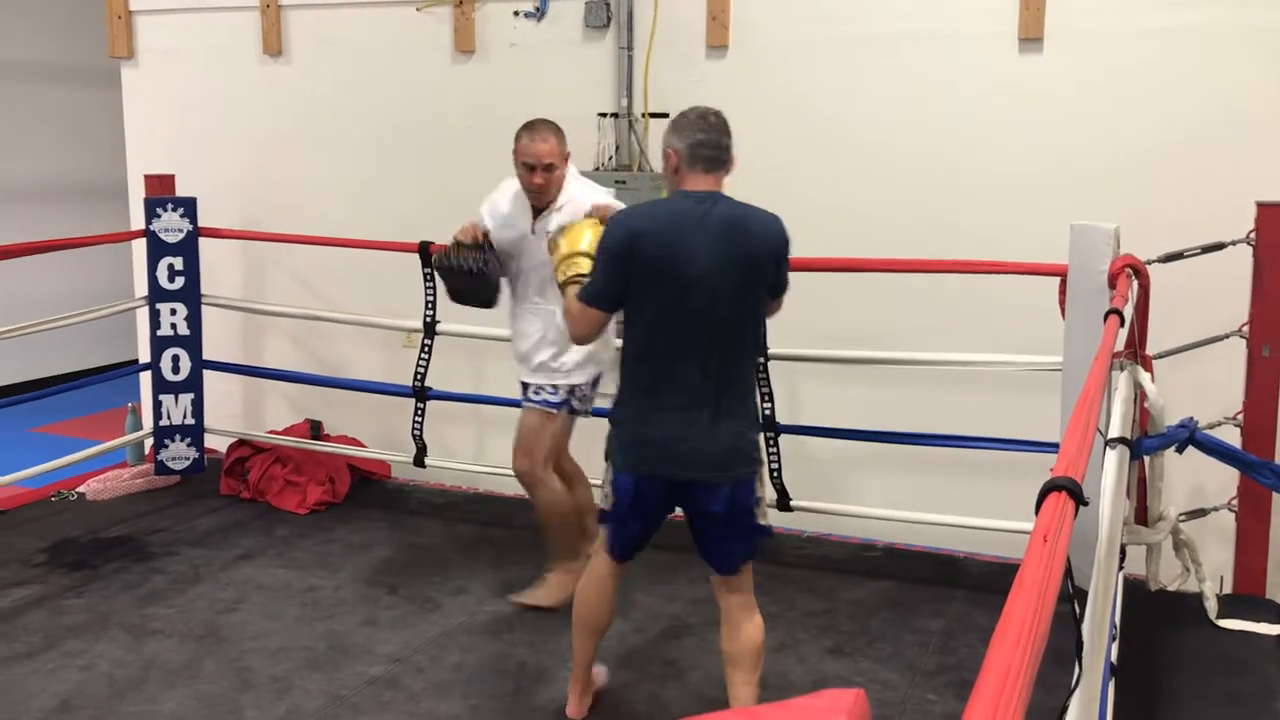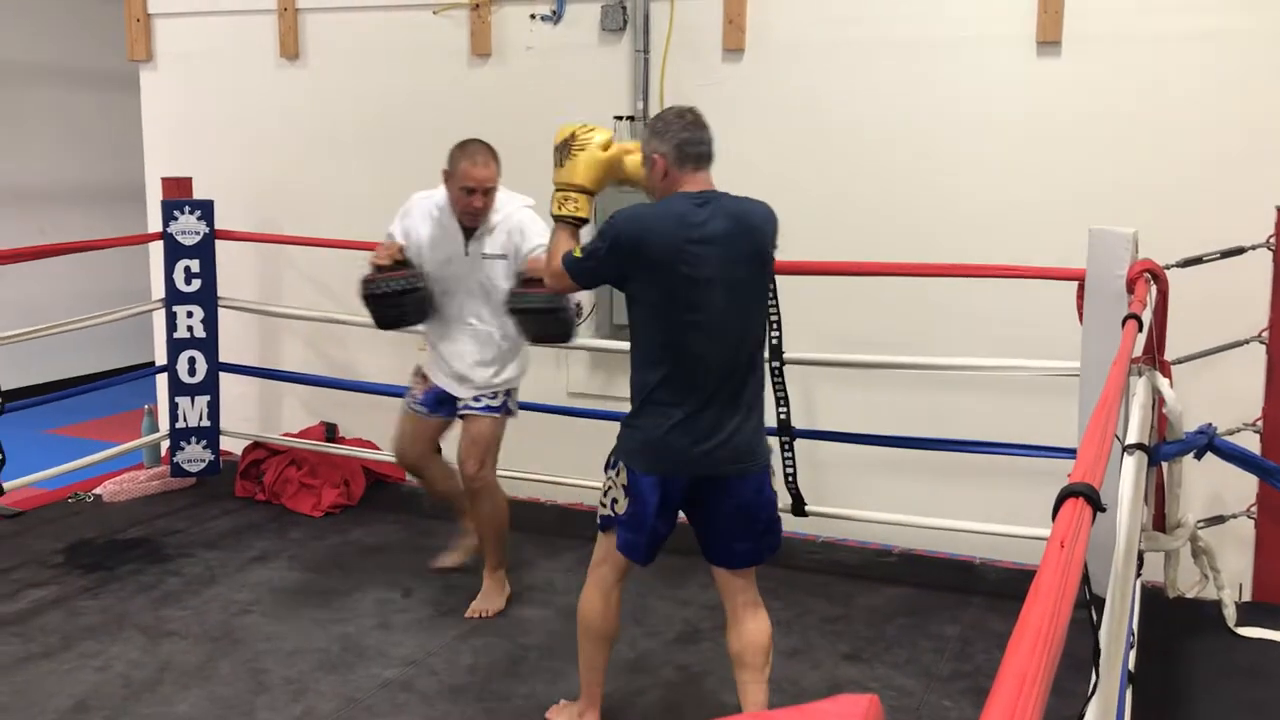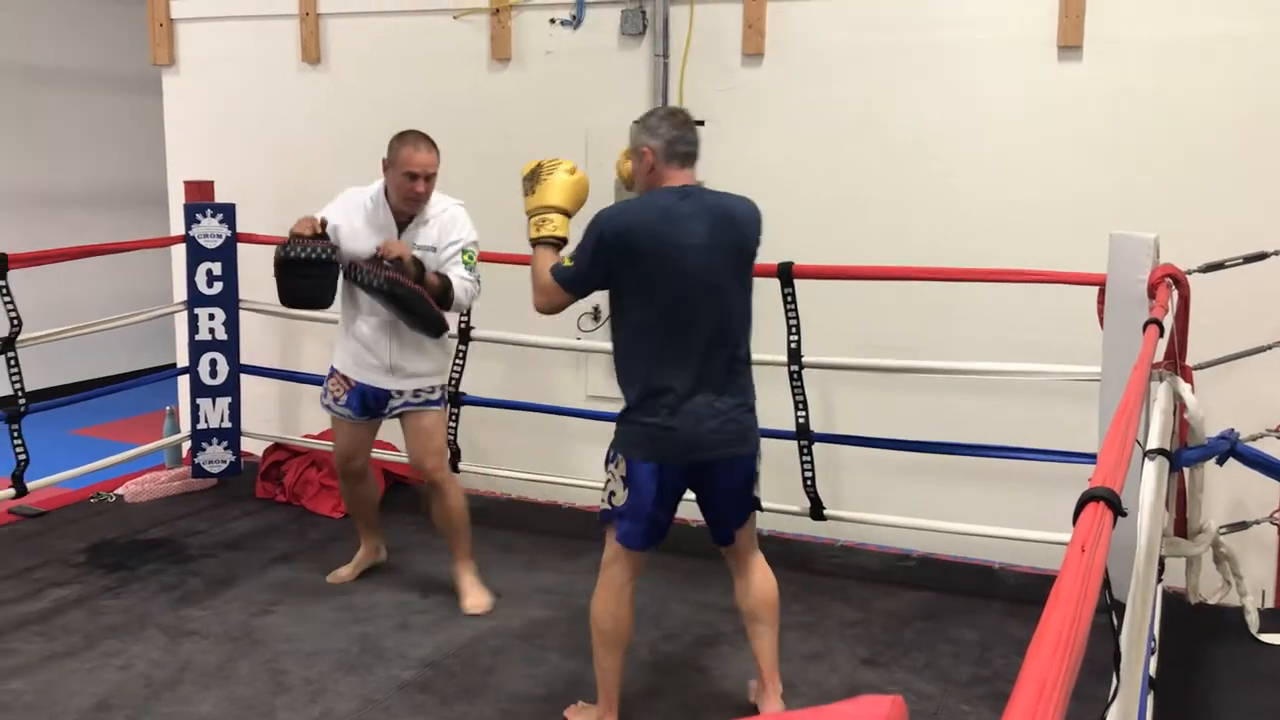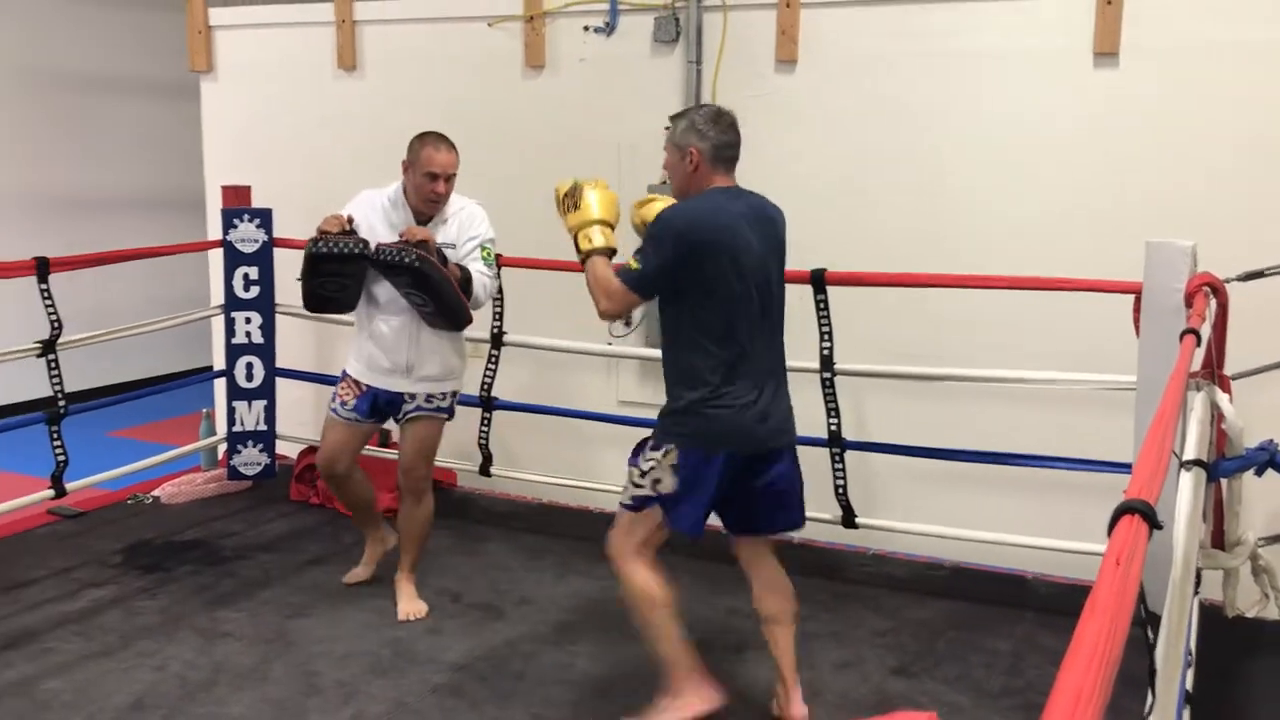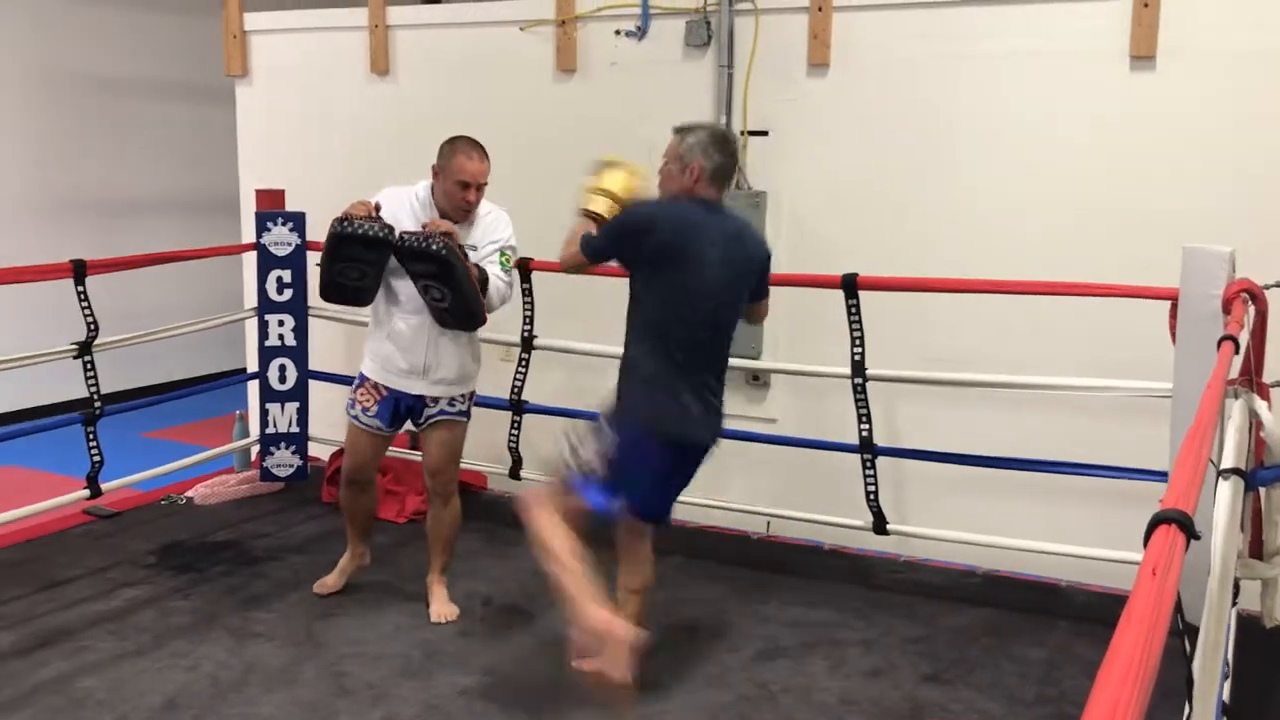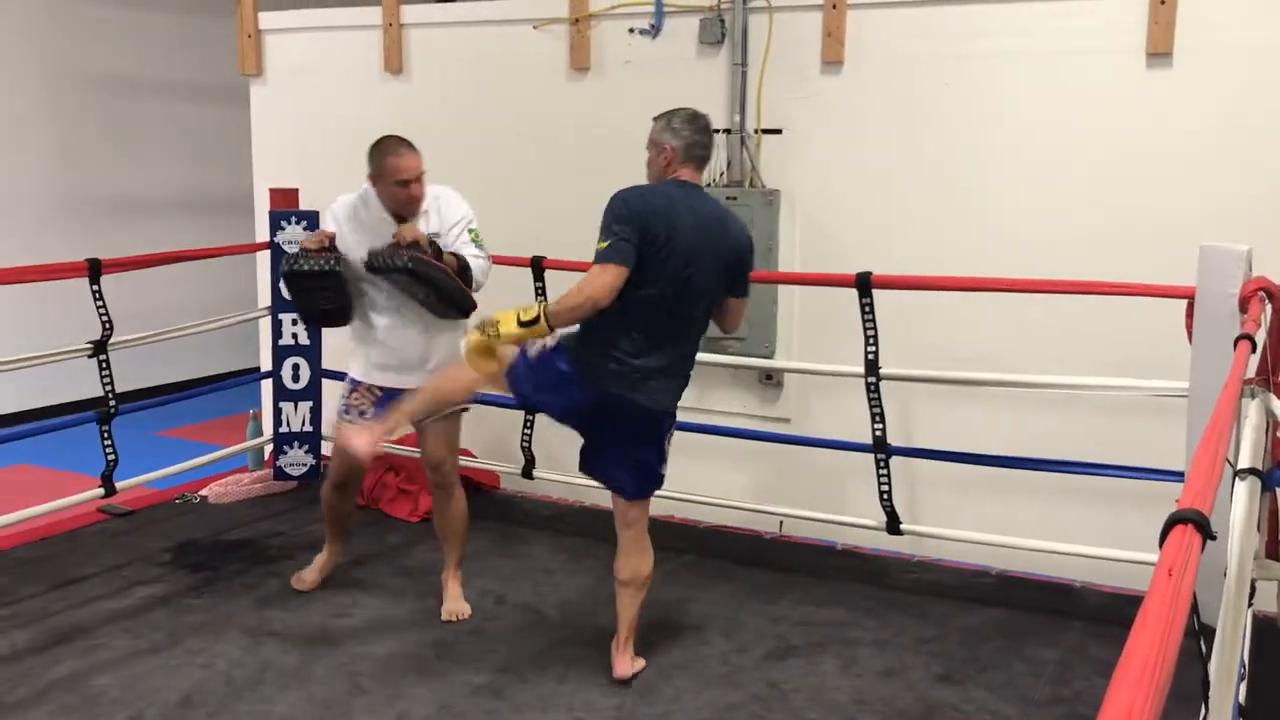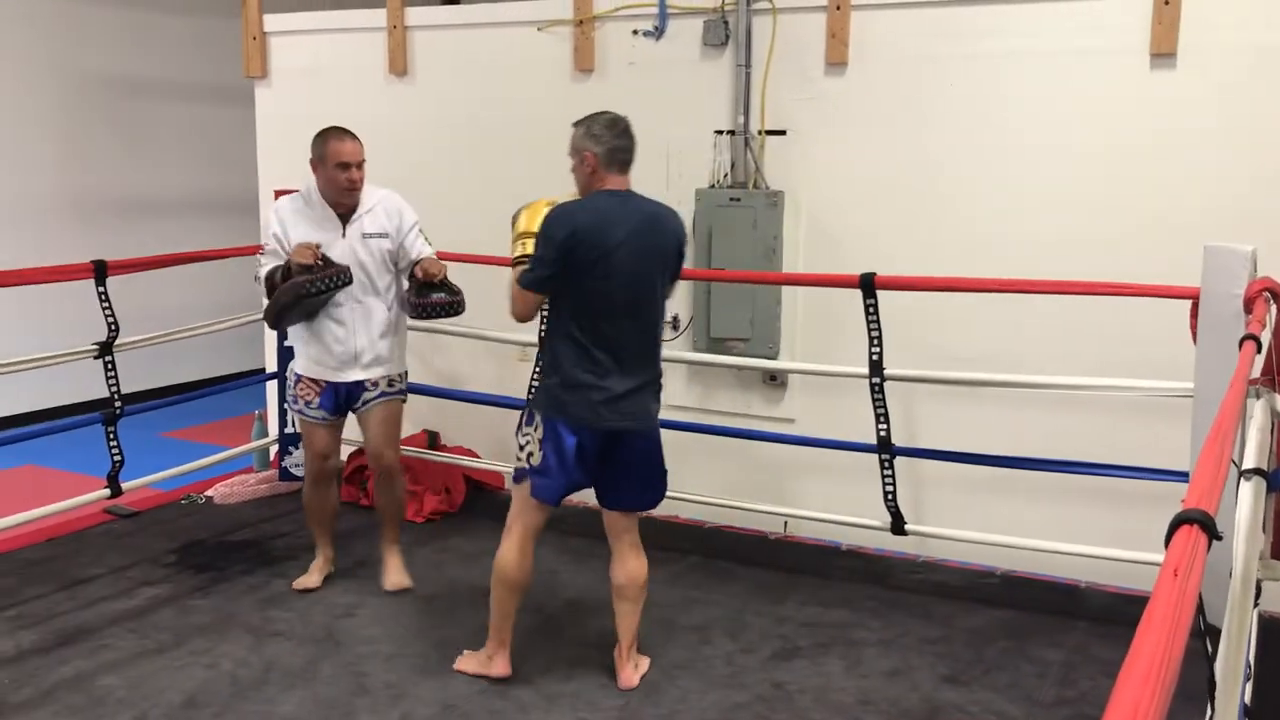
dt=0.4s
person 1, frame 1
left shoulder: (632, 227)
right shoulder: (766, 231)
left elbow: (581, 328)
left wrist: (573, 267)
left hip: (642, 443)
right hip: (728, 448)
left knee: (607, 561)
right knee: (737, 593)
person 1, frame 2
left shoulder: (634, 228)
right shoulder: (758, 222)
left elbow: (557, 279)
left wrist: (571, 195)
right wrist: (646, 182)
left hip: (656, 444)
right hip: (737, 447)
left knee: (607, 570)
right knee: (740, 593)
person 1, frame 3
left shoulder: (620, 223)
right shoulder: (743, 216)
left elbow: (547, 298)
left wrist: (546, 219)
right wrist: (652, 195)
left hip: (654, 433)
right hip: (732, 428)
left knee: (620, 565)
right knee: (745, 555)
person 1, frame 4
left shoulder: (679, 223)
right shoulder: (769, 217)
left elbow: (612, 303)
left wrist: (591, 233)
left hip: (703, 426)
right hip: (769, 423)
left knee: (629, 548)
right knee: (757, 555)
person 1, frame 5
left shoulder: (652, 219)
right shoulder: (750, 243)
left elbow: (571, 258)
right elbow: (756, 312)
left wrist: (599, 203)
left hip: (646, 416)
right hip: (696, 422)
left knee: (544, 509)
right knee: (634, 532)
left ankle: (602, 625)
right ankle: (615, 652)
person 1, frame 6
left shoulder: (636, 205)
right shoulder: (735, 234)
left elbow: (599, 291)
right elbow: (731, 321)
left wrist: (527, 323)
left hip: (588, 372)
right hip: (652, 400)
left knee: (482, 362)
right knee: (631, 522)
left ankle: (379, 432)
right ankle: (623, 652)
person 1, frame 7
left shoulder: (567, 221)
right shoulder: (668, 225)
left elbow: (522, 308)
left wrist: (527, 247)
left hip: (569, 406)
right hip: (635, 409)
left knee: (522, 524)
right knee: (624, 535)
left ankle: (495, 653)
right ankle: (627, 661)
person 2, frame 1
left shoulder: (592, 204)
right shoulder: (504, 199)
right wrist: (467, 241)
left hip: (570, 360)
right hip: (539, 356)
left knee: (530, 466)
right knee: (551, 460)
left ankle: (563, 566)
right ankle: (589, 550)
person 2, frame 2
left shoulder: (519, 220)
right shoulder: (419, 212)
left wrist: (548, 274)
right wrist: (385, 260)
left hip: (491, 368)
right hip: (440, 360)
left knee: (475, 473)
right knee: (412, 453)
left ankle: (495, 576)
right ankle: (472, 526)
person 2, frame 3
left shoulder: (450, 218)
right shoulder: (351, 206)
left elbow: (463, 292)
left wrist: (416, 269)
right wrist: (304, 236)
left hip: (419, 370)
right hip: (357, 363)
left knee: (433, 472)
right knee: (348, 463)
left ankle: (467, 571)
right ankle: (370, 547)
person 2, frame 4
left shoulder: (470, 219)
right shoulder: (368, 207)
left elbow: (480, 291)
left wrist: (437, 257)
right wrist: (328, 239)
left hip: (431, 374)
right hip: (368, 366)
left knee: (414, 478)
right knee: (332, 463)
left ankle: (405, 578)
right ankle: (377, 536)
person 2, frame 5
left shoulder: (493, 223)
right shoulder: (394, 204)
left elbow: (495, 294)
left wrist: (455, 251)
left hip: (448, 378)
right hip: (385, 368)
left knee: (441, 482)
right knee: (356, 470)
left ankle: (437, 580)
right ankle: (355, 552)
person 2, frame 6
left shoulder: (447, 204)
right shoulder: (345, 214)
left elbow: (475, 273)
left wrist: (429, 249)
right wrist: (315, 255)
left hip: (436, 369)
right hip: (374, 369)
left knee: (442, 474)
right knee: (343, 471)
left ankle: (452, 578)
right ankle: (330, 551)
person 2, frame 7
left shoulder: (390, 208)
right shoulder: (288, 213)
left elbow: (418, 259)
right elbow: (269, 281)
left wrist: (429, 267)
right wrist: (289, 267)
left hip: (380, 363)
right hip: (318, 366)
left knee: (385, 462)
right knee: (320, 466)
left ankle: (391, 549)
right ankle: (323, 555)
